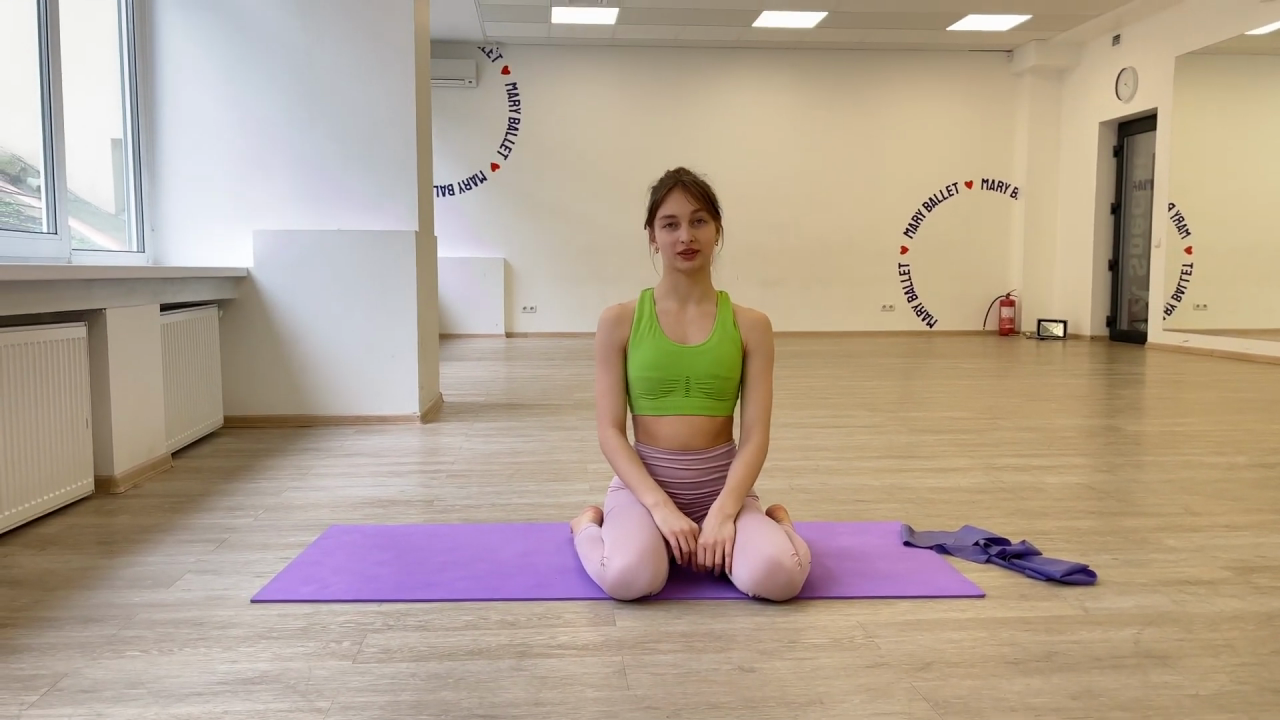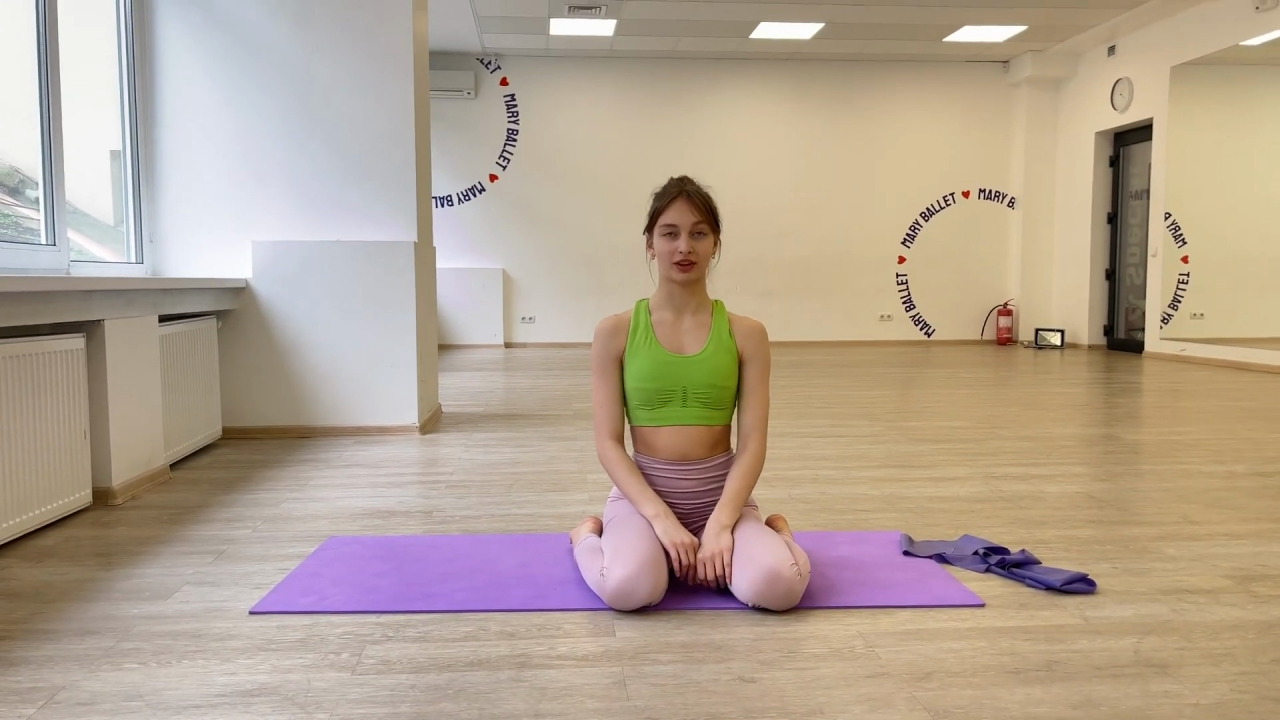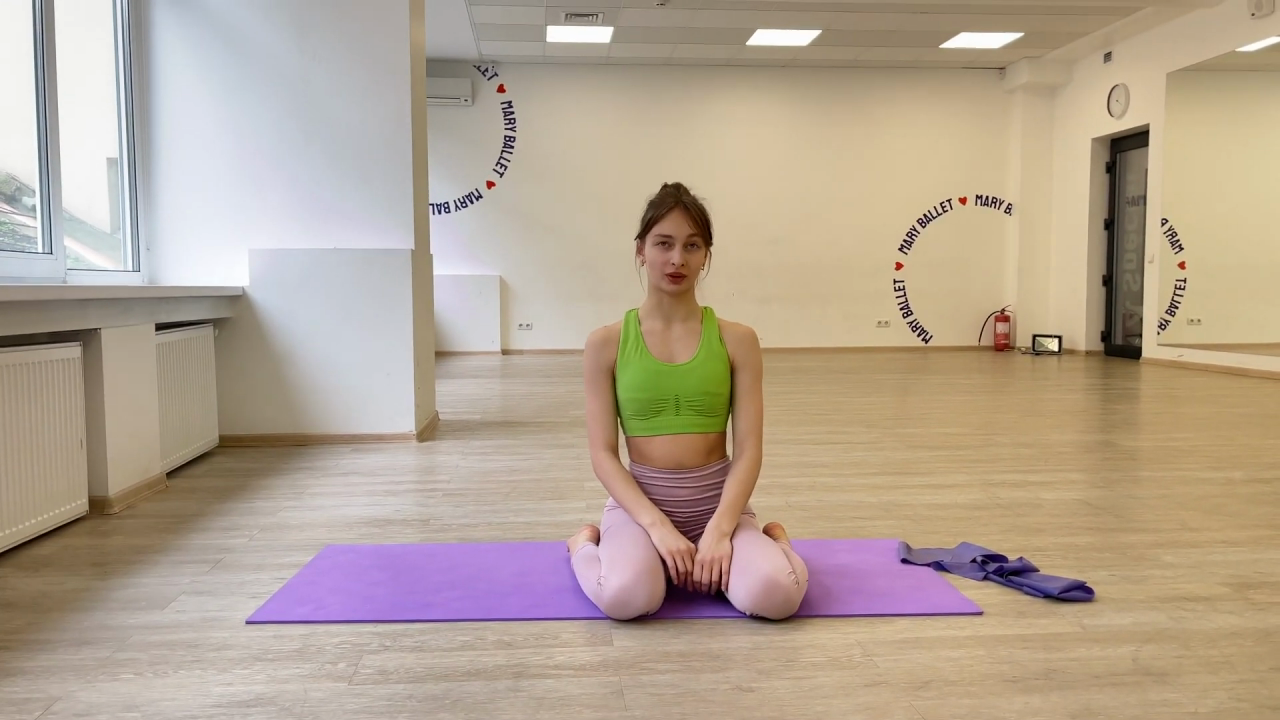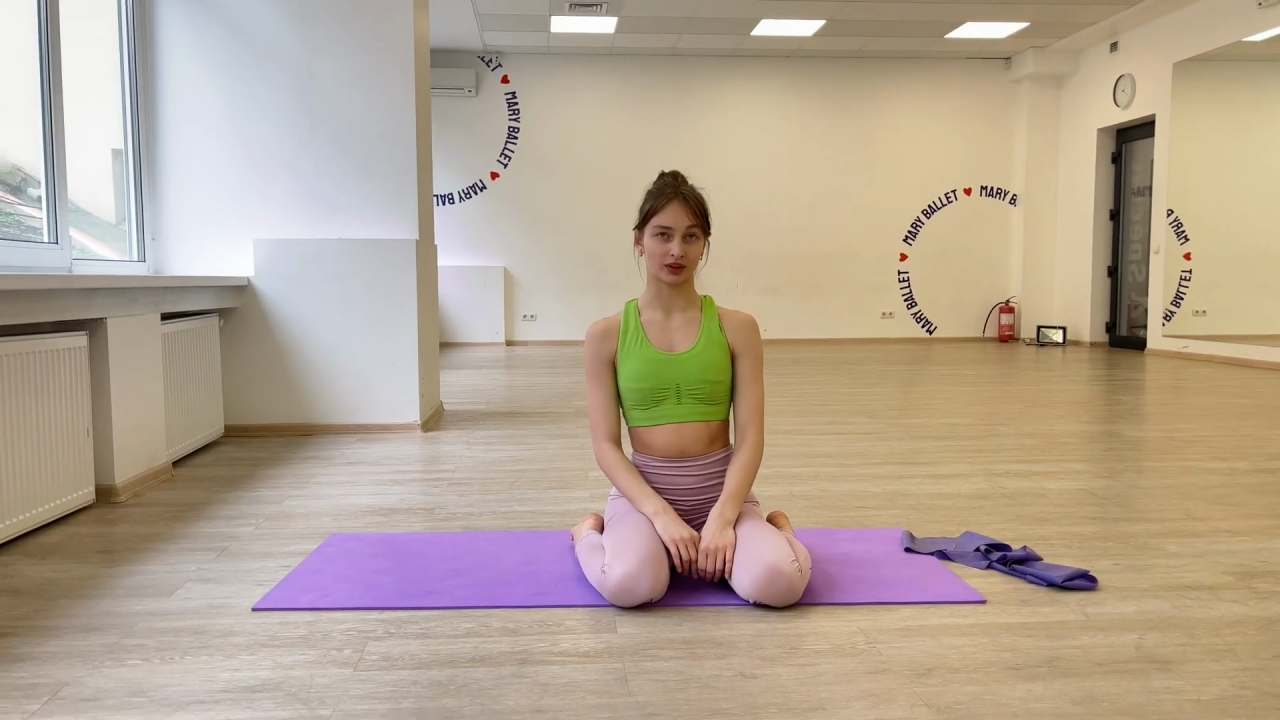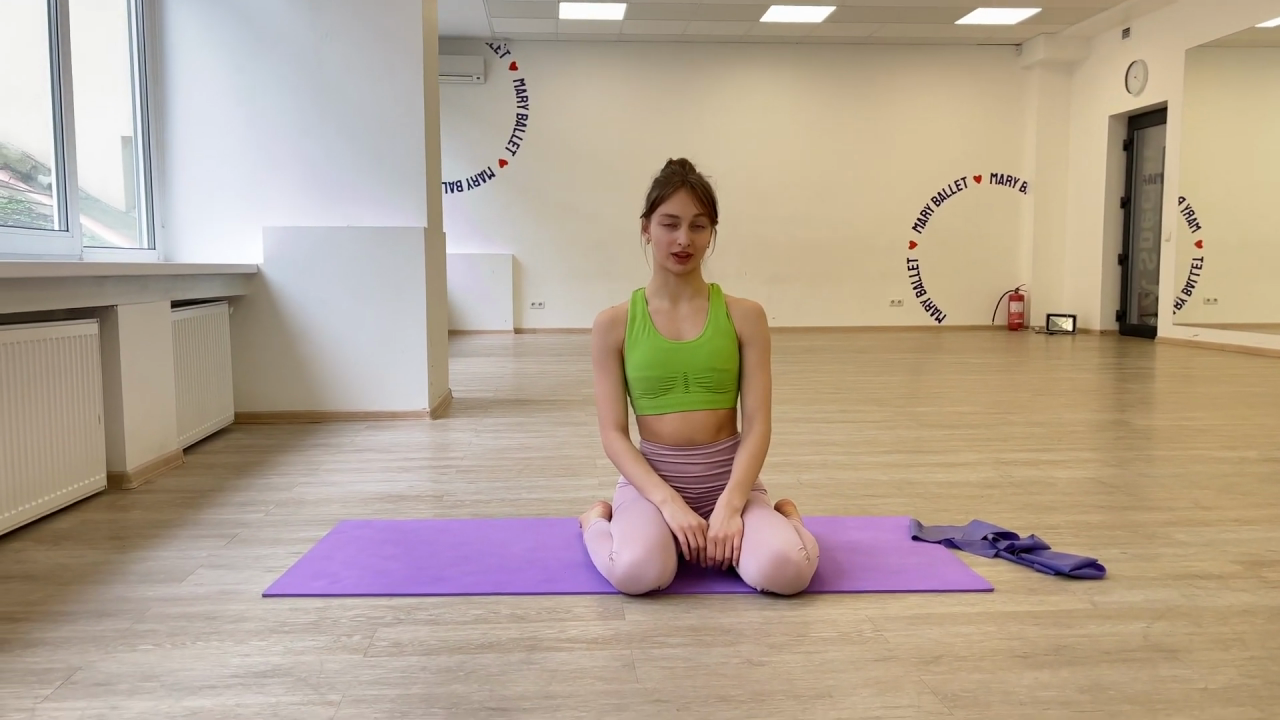
dt=0.4s
person 1, frame 1
left shoulder: (751, 325)
right shoulder: (619, 321)
left elbow: (755, 435)
right elbow: (610, 431)
left wrist: (722, 512)
right wrist: (661, 506)
left hip: (722, 483)
right hip: (643, 482)
left knee: (777, 577)
right knee: (629, 577)
left ankle: (774, 522)
right ankle: (588, 526)
person 1, frame 2
left shoulder: (746, 334)
right shoulder: (615, 332)
left elbow: (752, 444)
right elbow: (608, 443)
left wrist: (720, 523)
right wrist: (661, 517)
left hip: (721, 493)
right hip: (642, 492)
left knee: (776, 586)
right knee: (628, 587)
left ankle: (774, 532)
right ankle: (588, 536)
person 1, frame 3
left shoulder: (737, 340)
right shoulder: (606, 343)
left elbow: (748, 450)
right elbow: (603, 454)
left wrist: (719, 530)
right wrist: (658, 525)
left hip: (717, 500)
right hip: (639, 500)
left knee: (774, 595)
right knee: (625, 597)
left ankle: (771, 540)
right ankle: (586, 544)
person 1, frame 4
left shoulder: (737, 328)
right shoulder: (606, 334)
left elbow: (750, 437)
right elbow: (606, 444)
left wrist: (722, 517)
right wrist: (661, 514)
left hip: (721, 488)
right hip: (643, 490)
left knee: (777, 583)
right knee: (630, 585)
left ankle: (775, 528)
right ankle: (590, 533)
person 1, frame 5
left shoulder: (745, 316)
right shoulder: (614, 323)
left elbow: (757, 425)
right elbow: (613, 433)
left wrist: (729, 505)
right wrist: (669, 502)
left hip: (728, 476)
right hip: (651, 477)
left knee: (784, 570)
right knee: (637, 572)
left ankle: (782, 516)
right ankle: (598, 520)
